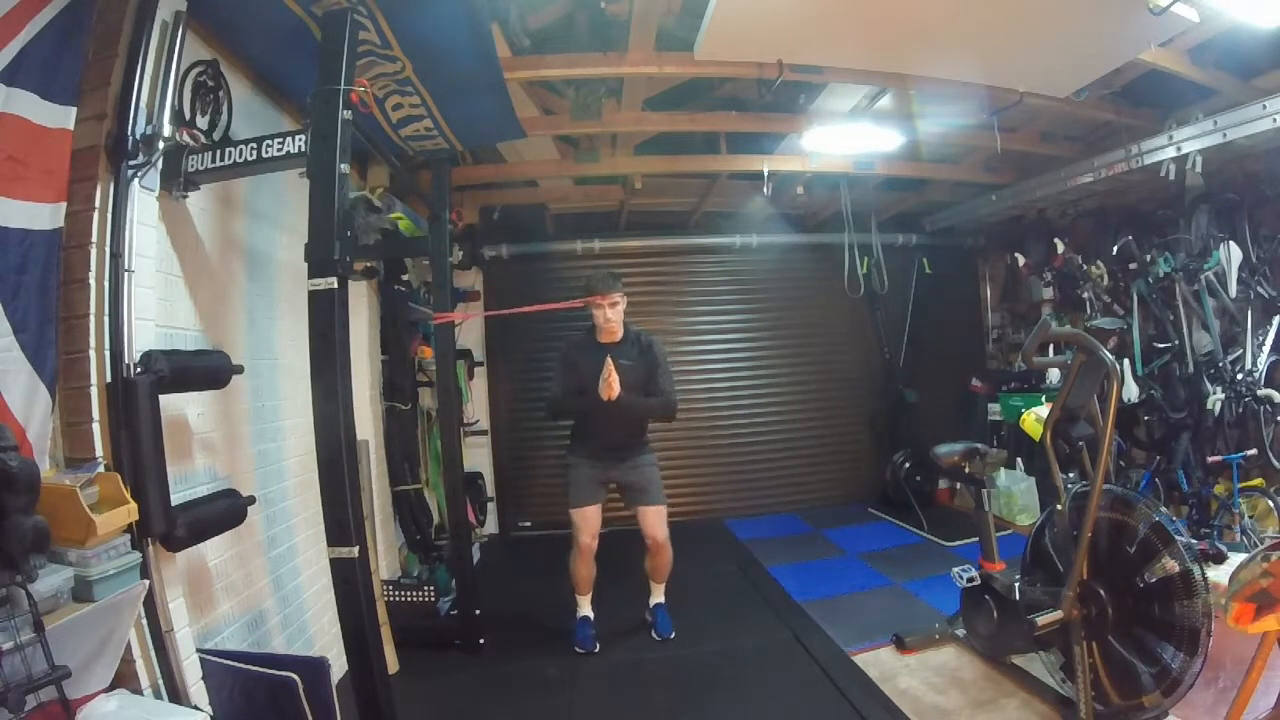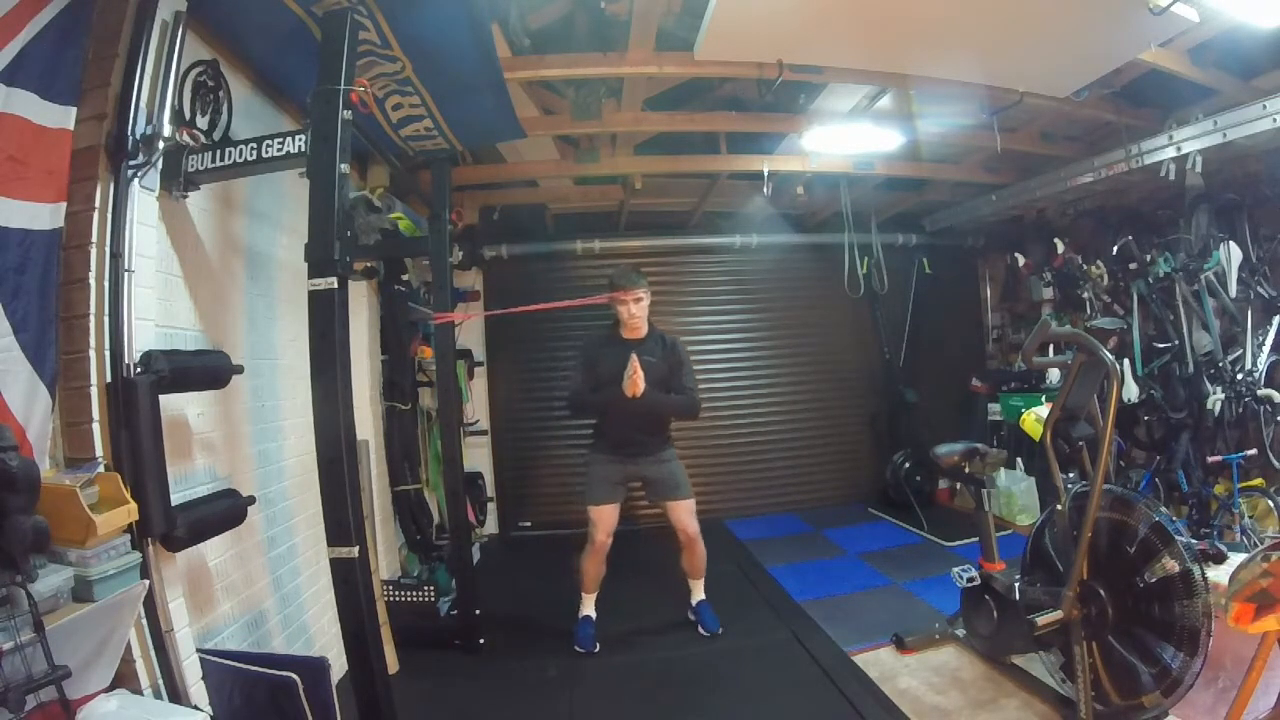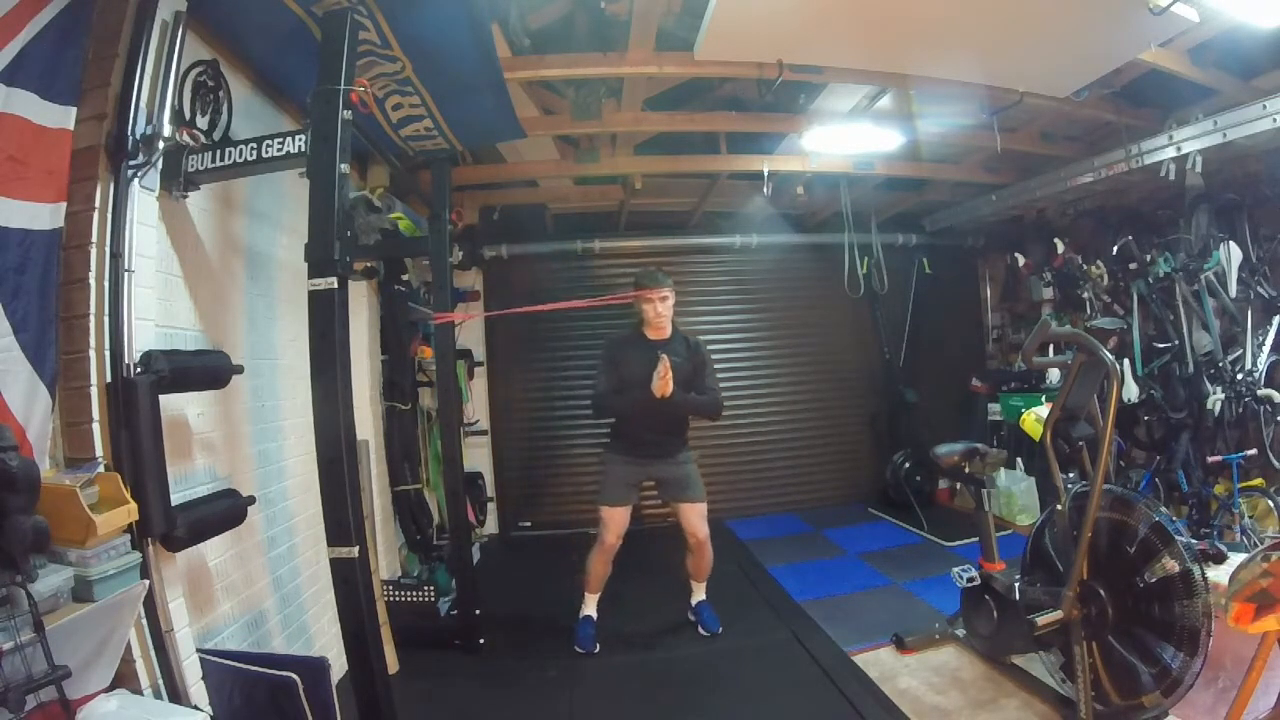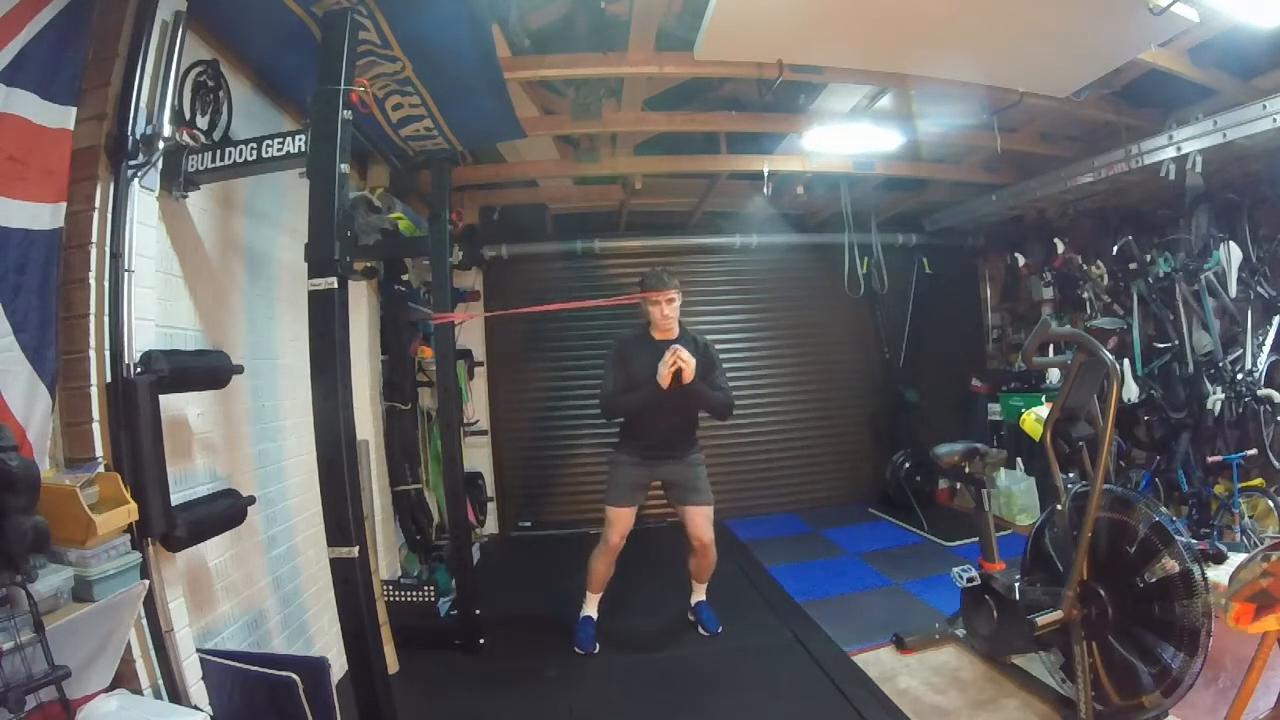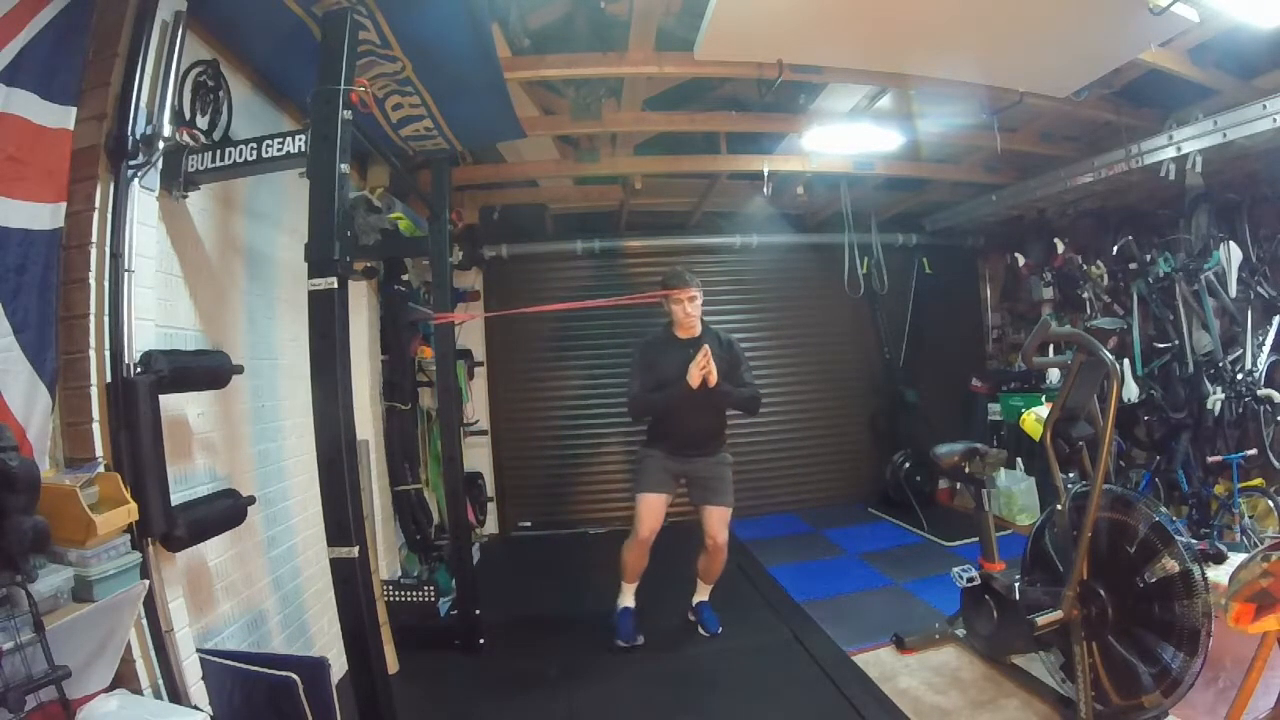
dt=0.4s
person 1, frame 1
left shoulder: (647, 348)
right shoulder: (574, 351)
left elbow: (668, 407)
right elbow: (557, 408)
left wrist: (621, 397)
right wrist: (597, 397)
left hip: (636, 457)
right hip: (587, 460)
left knee: (658, 538)
right knee: (585, 543)
left ankle: (656, 604)
right ankle: (585, 614)
person 1, frame 2
left shoulder: (670, 347)
right shoulder: (595, 348)
left elbow: (691, 406)
right elbow: (577, 404)
left wrist: (645, 393)
right wrist: (620, 392)
left hip: (658, 454)
right hip: (608, 456)
left knee: (689, 533)
right knee: (598, 540)
left ankle: (699, 601)
right ankle: (587, 613)
person 1, frame 3
left shoulder: (692, 349)
right shoulder: (618, 348)
left elbow: (714, 407)
right elbow: (600, 406)
left wrist: (674, 394)
right wrist: (649, 393)
left hip: (675, 455)
right hip: (624, 457)
left knee: (699, 537)
right knee: (609, 540)
left ankle: (699, 601)
right ankle: (588, 613)
person 1, frame 4
left shoulder: (700, 348)
right shoulder: (625, 348)
left elbow: (725, 408)
right elbow: (609, 408)
left wrist: (692, 382)
right wrist: (657, 385)
left hip: (684, 457)
right hip: (632, 458)
left knee: (704, 540)
right knee: (612, 541)
left ankle: (698, 602)
right ankle: (588, 613)
person 1, frame 5
left shoulder: (725, 345)
right shoulder: (651, 348)
left elbow: (752, 402)
right elbow: (637, 408)
left wrist: (716, 385)
right wrist: (685, 385)
left hip: (711, 456)
right hip: (661, 454)
left knee: (717, 541)
right knee: (643, 534)
left ankle: (700, 602)
right ankle: (626, 604)
